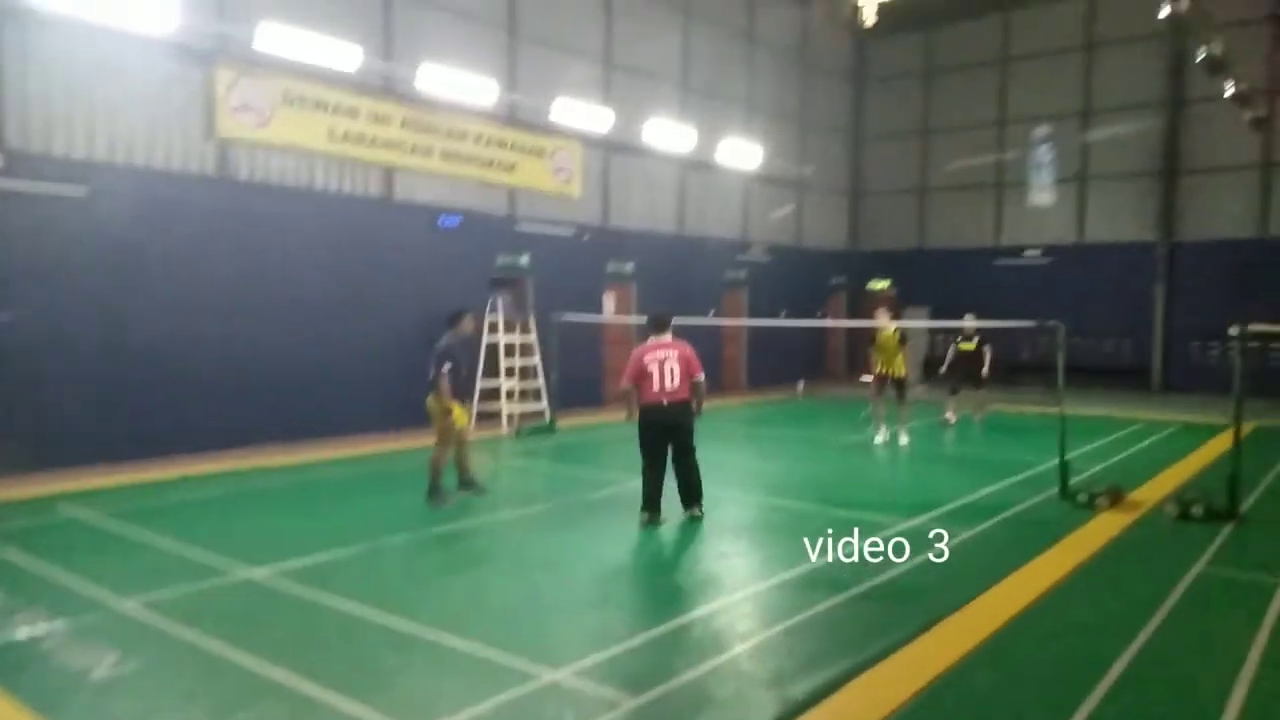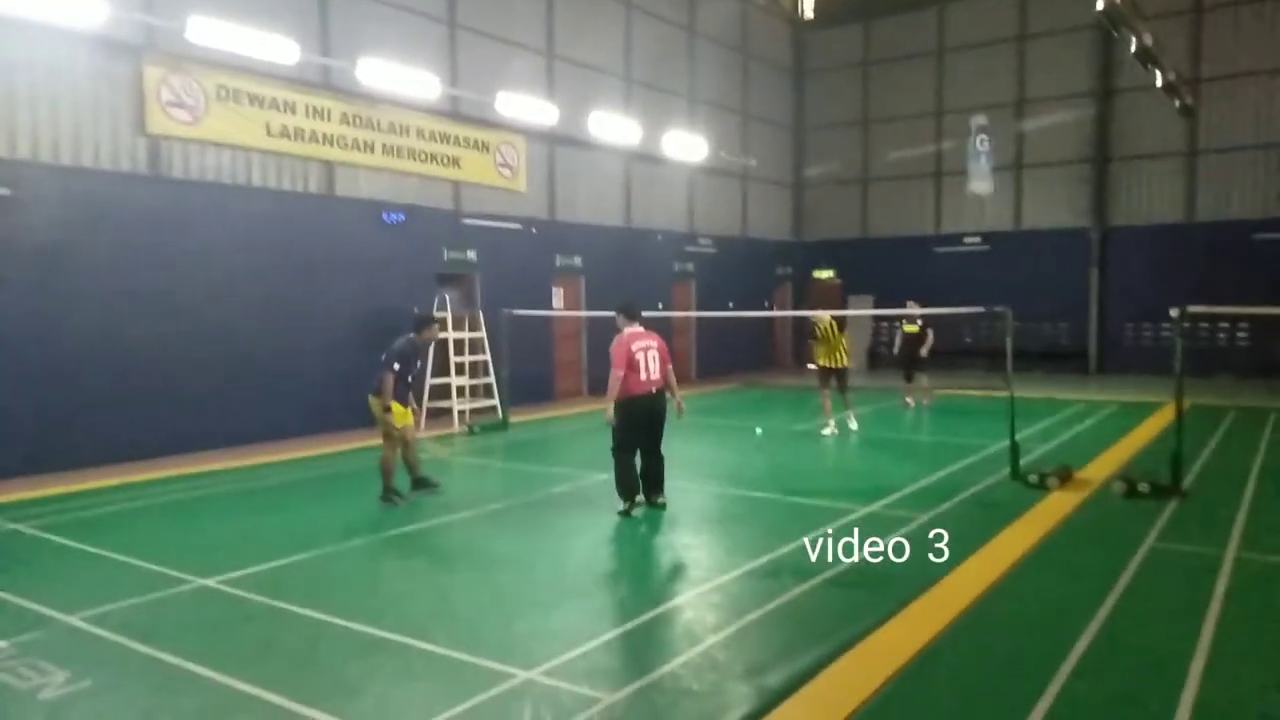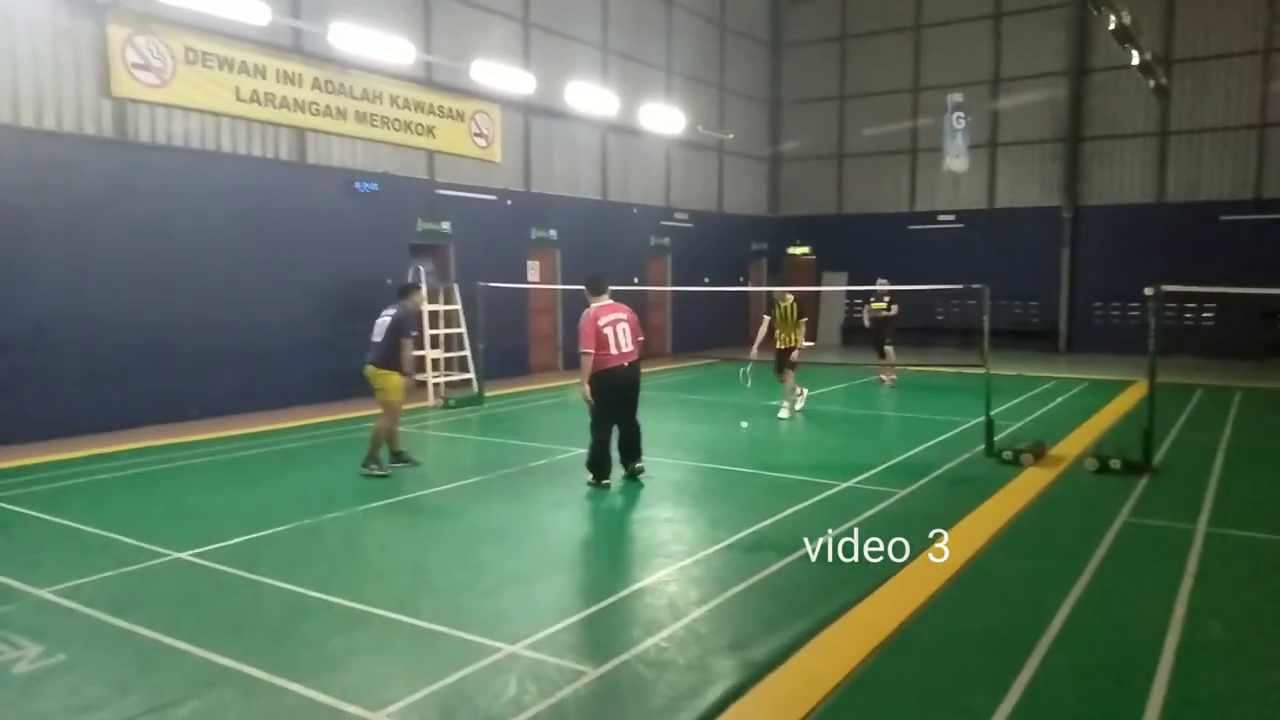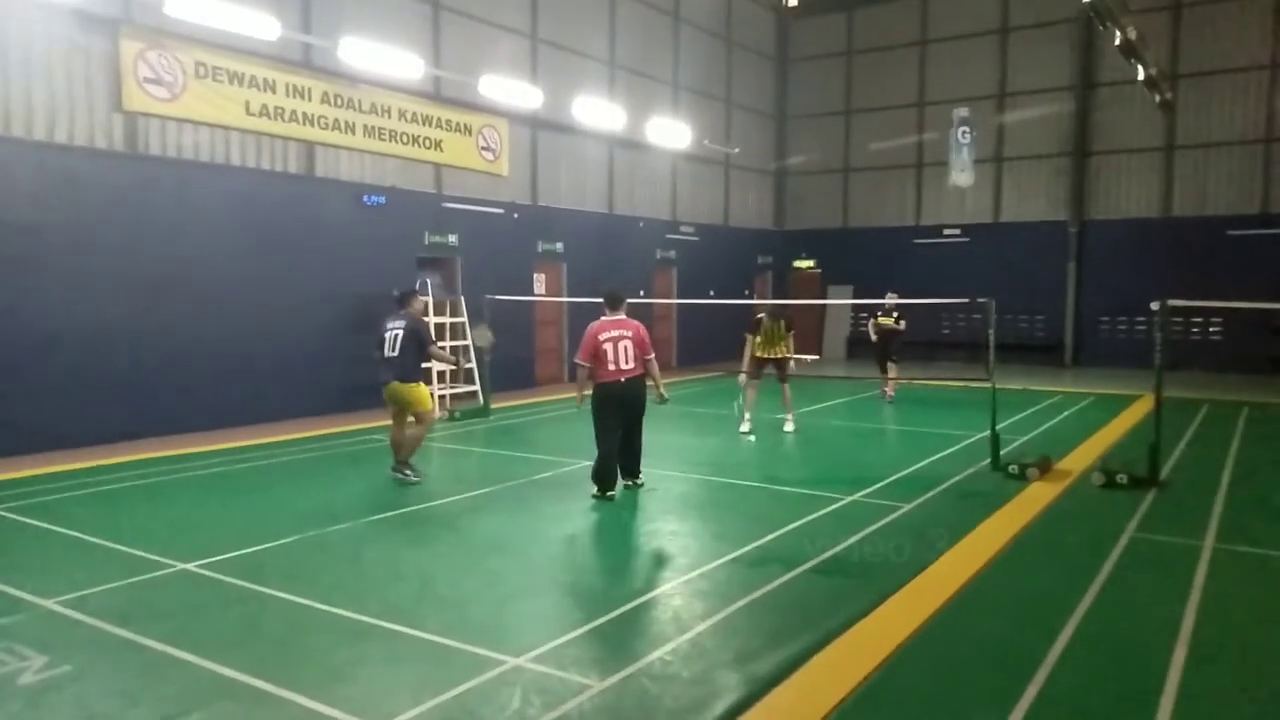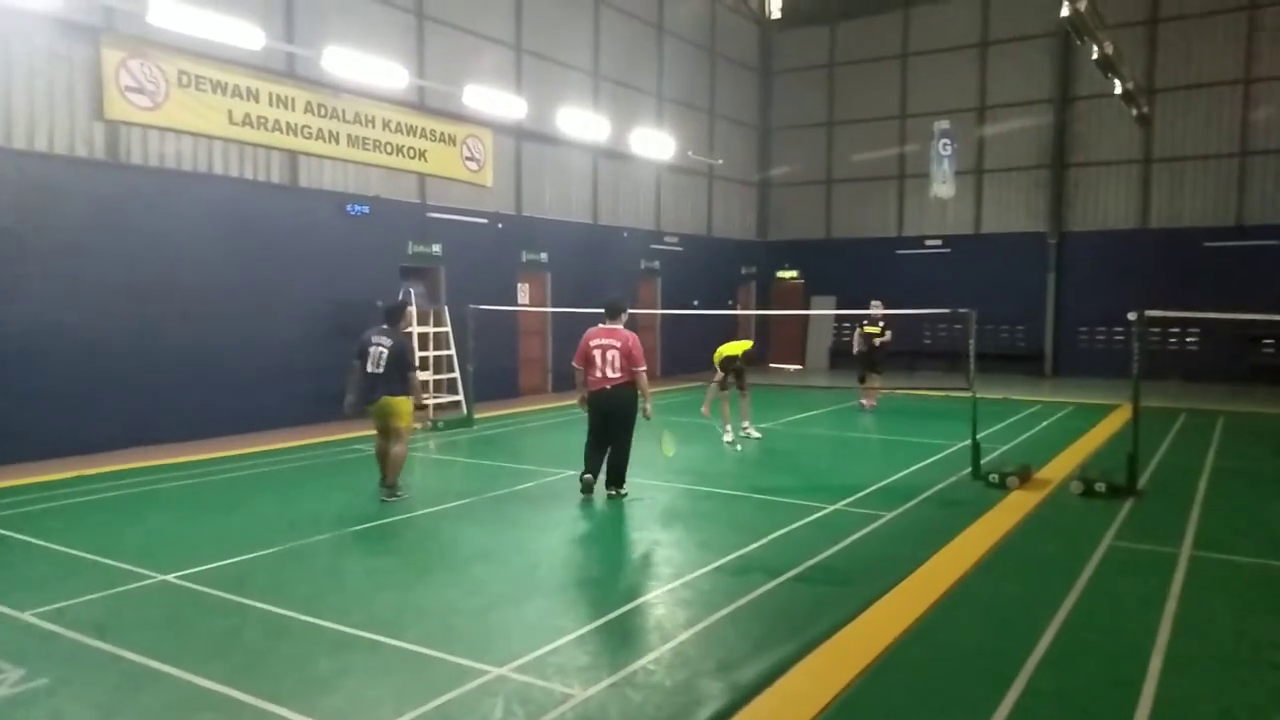
dt=0.4s
person 1, frame 1
left shoulder: (640, 352)
right shoulder: (684, 348)
left elbow: (628, 387)
right elbow: (699, 381)
left wrist: (631, 409)
right wrist: (698, 406)
left hip: (651, 413)
right hip: (680, 410)
left knee: (653, 464)
right knee: (686, 459)
left ankle: (651, 511)
right ankle: (694, 505)
person 1, frame 2
left shoulder: (622, 340)
right shoulder: (655, 338)
left elbow: (618, 375)
right elbow: (668, 371)
left wrist: (610, 405)
right wrist: (677, 397)
left hip: (632, 403)
right hip: (656, 399)
left knee: (624, 451)
right knee: (652, 450)
left ankle: (630, 498)
right ankle: (655, 494)
person 1, frame 3
left shoulder: (590, 315)
right shoulder: (625, 311)
left elbow: (587, 353)
right elbow: (638, 340)
left wrist: (584, 384)
left hip: (606, 376)
right hip: (631, 371)
left knee: (602, 427)
right knee: (628, 420)
left ankle: (601, 475)
right ankle: (634, 461)
person 1, frame 4
left shoulder: (594, 329)
right shoulder: (637, 327)
left elbow: (583, 364)
right elbow: (650, 360)
left wrist: (580, 390)
right wrist: (659, 386)
left hip: (606, 389)
right hip: (634, 387)
left knee: (607, 439)
right knee: (632, 435)
left ankle: (606, 486)
right ankle: (631, 476)
person 1, frame 5
left shoulder: (590, 335)
right shoulder: (630, 338)
left elbow: (579, 368)
right elbow: (640, 373)
left wrist: (581, 392)
right wrist: (646, 401)
left hip: (597, 395)
right hip: (623, 395)
left knee: (596, 440)
right knee: (620, 442)
left ankle: (589, 475)
right ankle: (615, 486)
person 2, frame 1
left shoulder: (456, 344)
right shoulder: (448, 346)
right elbow: (443, 379)
right wrist: (448, 409)
left hip: (454, 402)
right hip: (444, 402)
left knee: (463, 440)
right knee: (444, 444)
left ankle: (464, 479)
right ankle: (433, 488)
person 2, frame 2
left shoulder: (414, 348)
right shoulder: (404, 349)
right elbow: (388, 378)
left wrist: (411, 403)
right wrist: (386, 410)
left hip: (398, 401)
right hip: (385, 401)
left knee: (409, 440)
right knee: (391, 445)
left ankle: (417, 479)
right ankle: (388, 490)
person 2, frame 3
left shoulder: (391, 313)
right shoulder: (407, 315)
right elbow: (406, 346)
right wrist: (408, 374)
left hip: (373, 366)
right hip: (386, 370)
left knee: (391, 413)
right knee: (391, 414)
left ankle: (396, 453)
right ankle: (370, 459)
person 2, frame 4
left shoulder: (388, 324)
right shoulder: (417, 323)
left elbow: (380, 354)
right elbow: (433, 351)
right wrist: (455, 361)
left hip: (389, 382)
right hip: (409, 382)
left knee: (398, 424)
right knee: (423, 421)
left ankle: (401, 465)
right ankle: (401, 463)
person 2, frame 5
left shoulder: (369, 336)
right shoulder: (402, 343)
left elbow: (357, 367)
right elbow: (412, 377)
left wrist: (352, 393)
right wrist: (419, 405)
left hip: (371, 397)
right hip: (395, 398)
left knee: (383, 437)
right knee: (399, 441)
left ankle: (384, 479)
right ankle: (390, 488)
